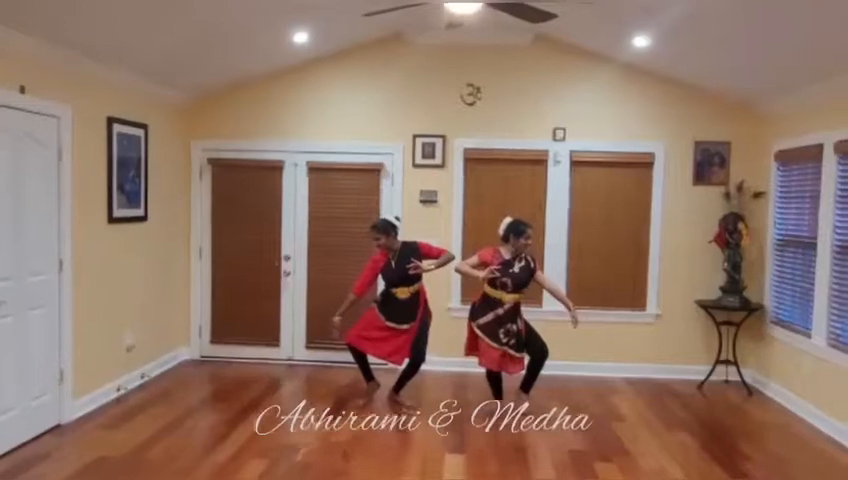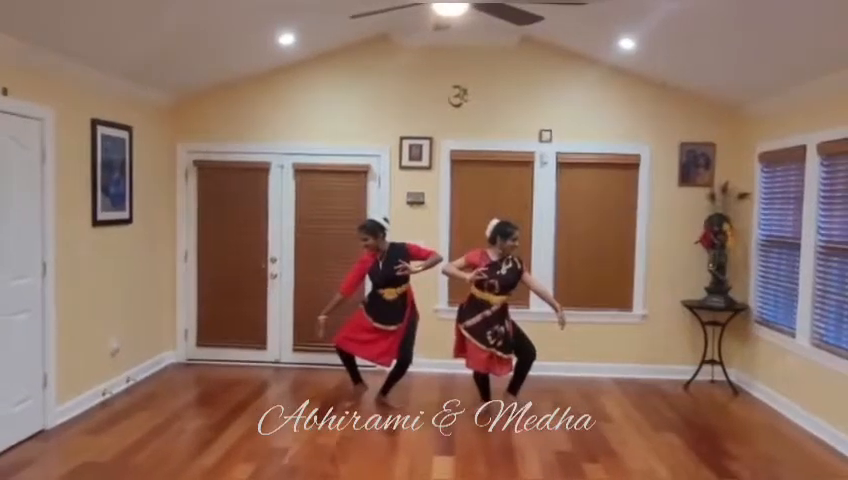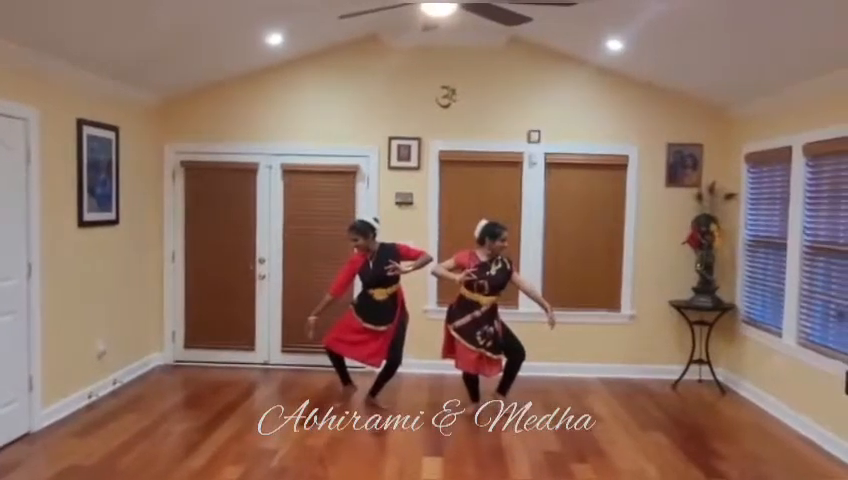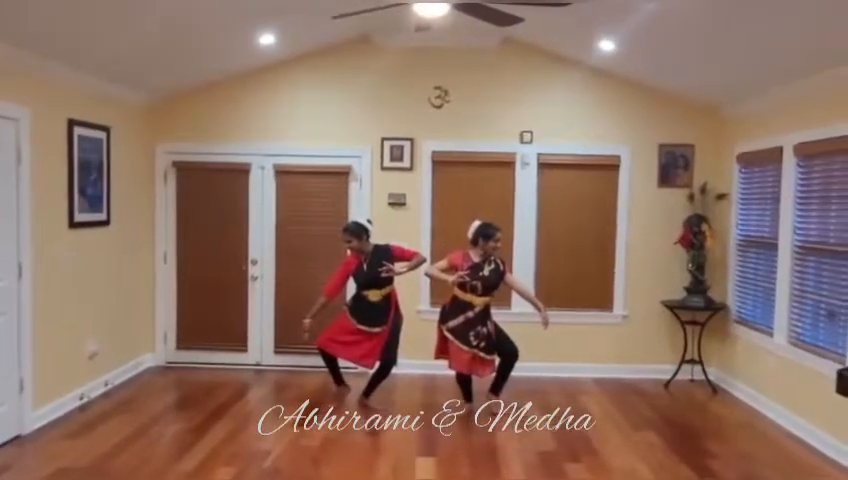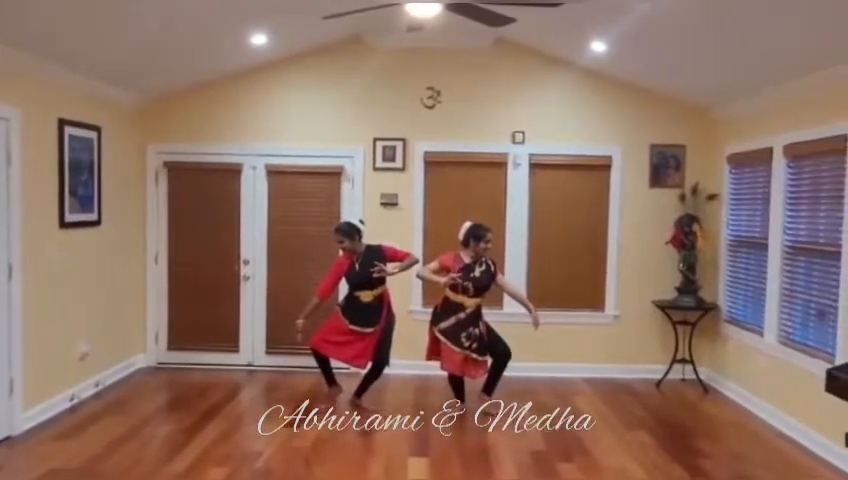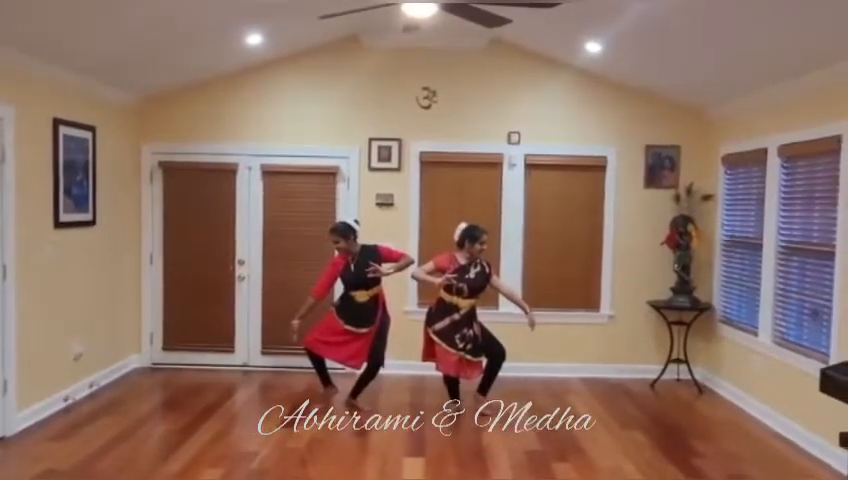
dt=0.4s
person 1, frame 1
left shoulder: (415, 249)
right shoulder: (378, 260)
left elbow: (449, 255)
right elbow: (358, 289)
left wrist: (430, 267)
right wrist: (338, 315)
left hip: (414, 311)
right hip: (387, 309)
left knee: (417, 358)
right knee: (354, 340)
left ankle: (394, 394)
right ankle: (371, 383)
person 1, frame 2
left shoulder: (403, 250)
right shoulder: (366, 260)
left elbow: (436, 257)
right elbow: (346, 288)
left wrist: (417, 268)
right wrist: (324, 314)
left hip: (401, 312)
right hip: (374, 310)
left knee: (405, 359)
right knee: (342, 342)
left ankle: (382, 395)
right ankle: (358, 385)
person 1, frame 3
left shoulder: (393, 250)
right shoulder: (356, 260)
left elbow: (427, 257)
right elbow: (336, 289)
left wrist: (408, 269)
right wrist: (314, 315)
left hip: (391, 312)
right hip: (364, 310)
left knee: (394, 360)
right knee: (332, 343)
left ankle: (372, 396)
right ankle: (347, 385)
person 1, frame 4
left shoulder: (387, 251)
right shoulder: (350, 262)
left elbow: (420, 258)
right elbow: (330, 291)
left wrist: (402, 270)
right wrist: (309, 317)
left hip: (386, 314)
right hip: (358, 311)
left knee: (388, 361)
right knee: (325, 344)
left ankle: (365, 397)
right ankle: (341, 386)
person 1, frame 5
left shoulder: (379, 252)
right shoulder: (342, 262)
left elbow: (413, 259)
right elbow: (323, 291)
left wrist: (394, 270)
right wrist: (302, 318)
left hip: (378, 314)
right hip: (351, 312)
left knee: (380, 361)
right knee: (317, 344)
left ankle: (357, 397)
right ankle: (333, 387)
person 1, frame 6
left shoulder: (374, 252)
right shoulder: (338, 262)
left elbow: (408, 259)
right elbow: (318, 291)
left wrist: (388, 271)
right wrist: (298, 318)
left hip: (373, 314)
right hip: (345, 311)
left knee: (375, 361)
right knee: (311, 343)
left ankle: (352, 397)
right ankle: (328, 386)
person 2, frame 1
left shoulder: (527, 262)
right shoulder: (491, 254)
left elbow: (548, 285)
right elbow: (460, 266)
left wrist: (569, 306)
right wrist: (480, 274)
left hip: (512, 316)
right hip: (488, 314)
left knee: (540, 351)
right knee: (492, 359)
left ankle: (524, 392)
right ankle: (497, 400)
person 2, frame 2
left shoulder: (515, 264)
right shoulder: (478, 257)
left elbow: (536, 286)
right elbow: (447, 268)
left wrist: (557, 308)
right wrist: (467, 276)
left hip: (499, 318)
right hip: (475, 316)
left knee: (528, 353)
right knee: (480, 362)
left ankle: (511, 394)
right ankle: (486, 401)
person 2, frame 3
left shoulder: (504, 264)
right shoulder: (467, 257)
left elbow: (525, 286)
right elbow: (436, 269)
left wrist: (547, 307)
right wrist: (457, 277)
left hip: (488, 318)
right hip: (465, 317)
left knee: (517, 353)
right knee: (469, 362)
left ankle: (501, 393)
right ankle: (475, 401)
person 2, frame 4
left shoulder: (497, 265)
right shoulder: (460, 258)
left elbow: (518, 287)
right elbow: (429, 270)
left wrist: (540, 307)
right wrist: (450, 278)
left hip: (481, 319)
right hip: (458, 318)
left knee: (510, 352)
right knee: (462, 362)
left ankle: (494, 394)
right ankle: (468, 402)
person 2, frame 5
left shoulder: (488, 265)
right shoulder: (452, 259)
left elbow: (508, 288)
right elbow: (421, 272)
left wrist: (530, 308)
right wrist: (442, 280)
left hip: (473, 320)
right hip: (450, 319)
left knee: (503, 353)
right knee: (455, 363)
left ankle: (486, 394)
right ankle: (460, 403)
person 2, frame 6
left shoulder: (483, 267)
right shoulder: (447, 261)
left elbow: (504, 289)
right elbow: (416, 273)
left wrist: (526, 309)
right wrist: (437, 281)
left hip: (468, 321)
right hip: (444, 320)
left knee: (497, 353)
right knee: (450, 364)
left ankle: (481, 394)
right ankle: (456, 403)
